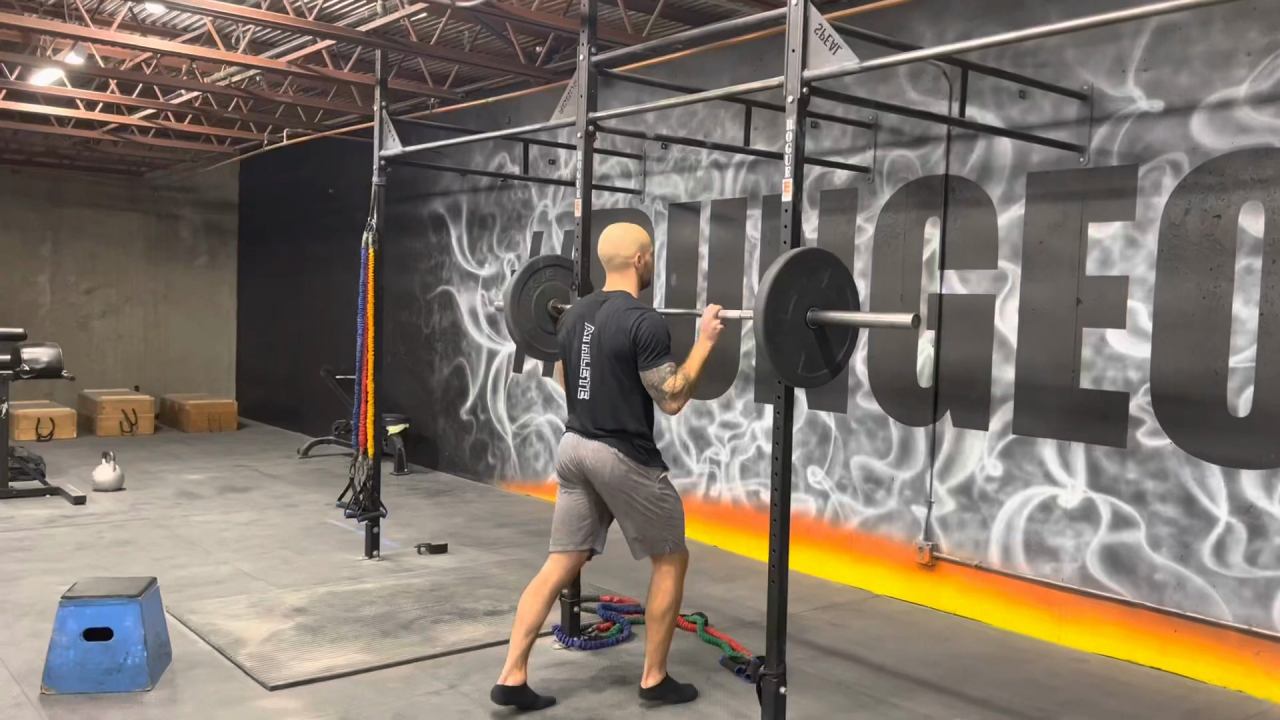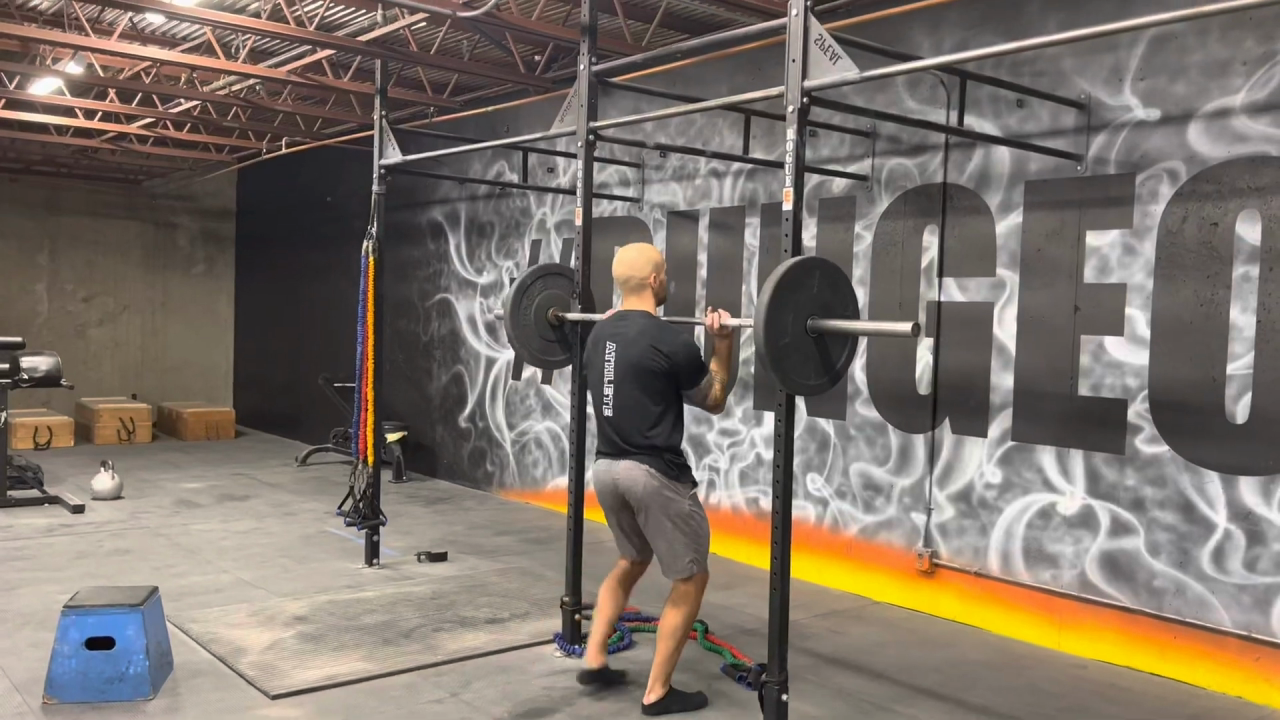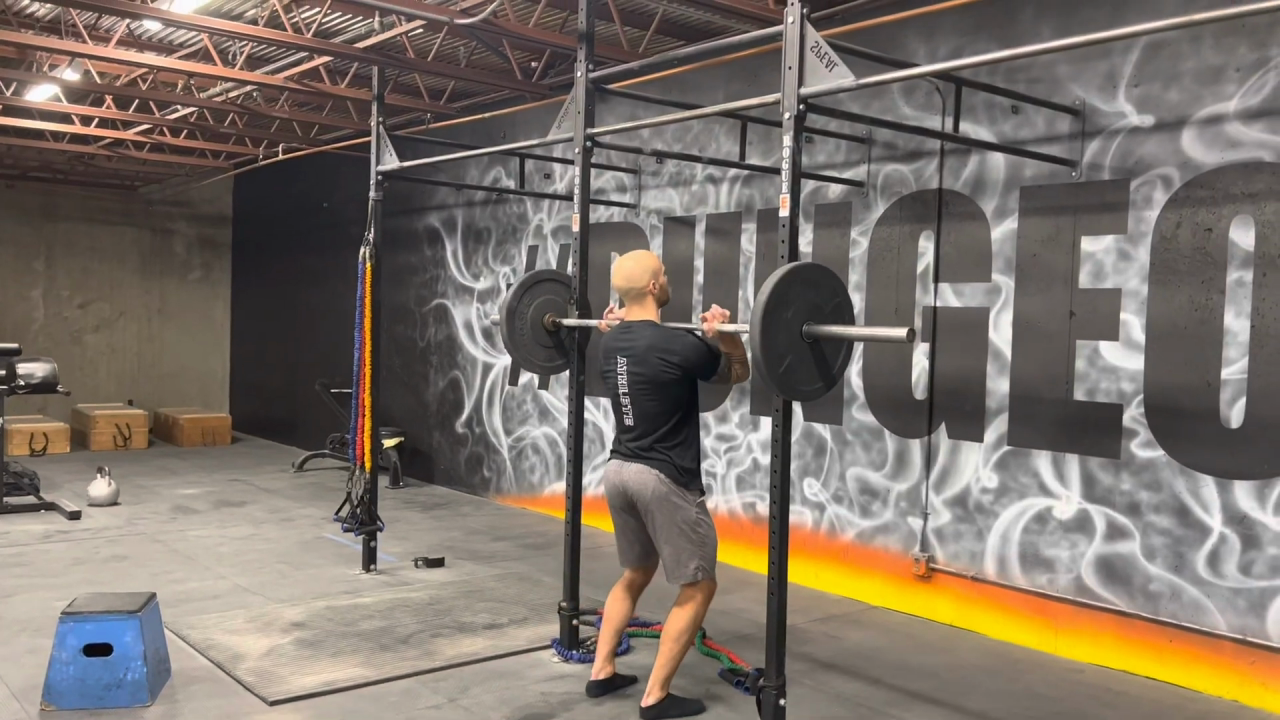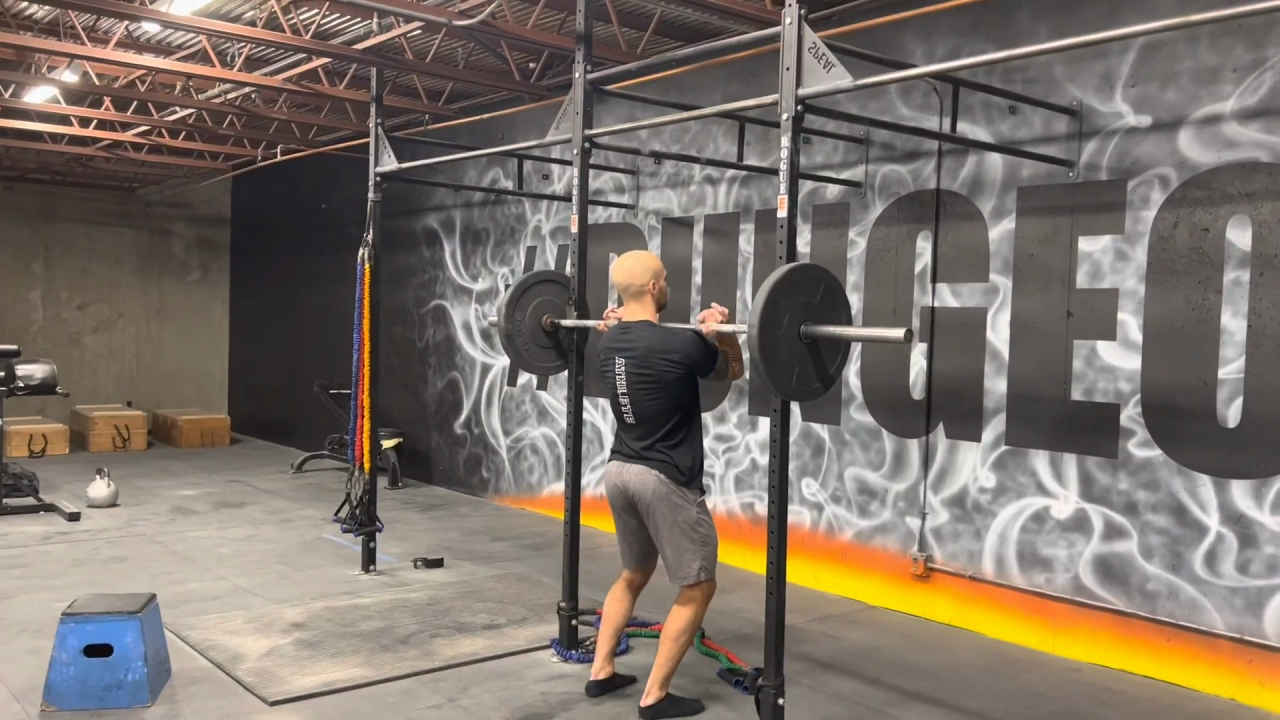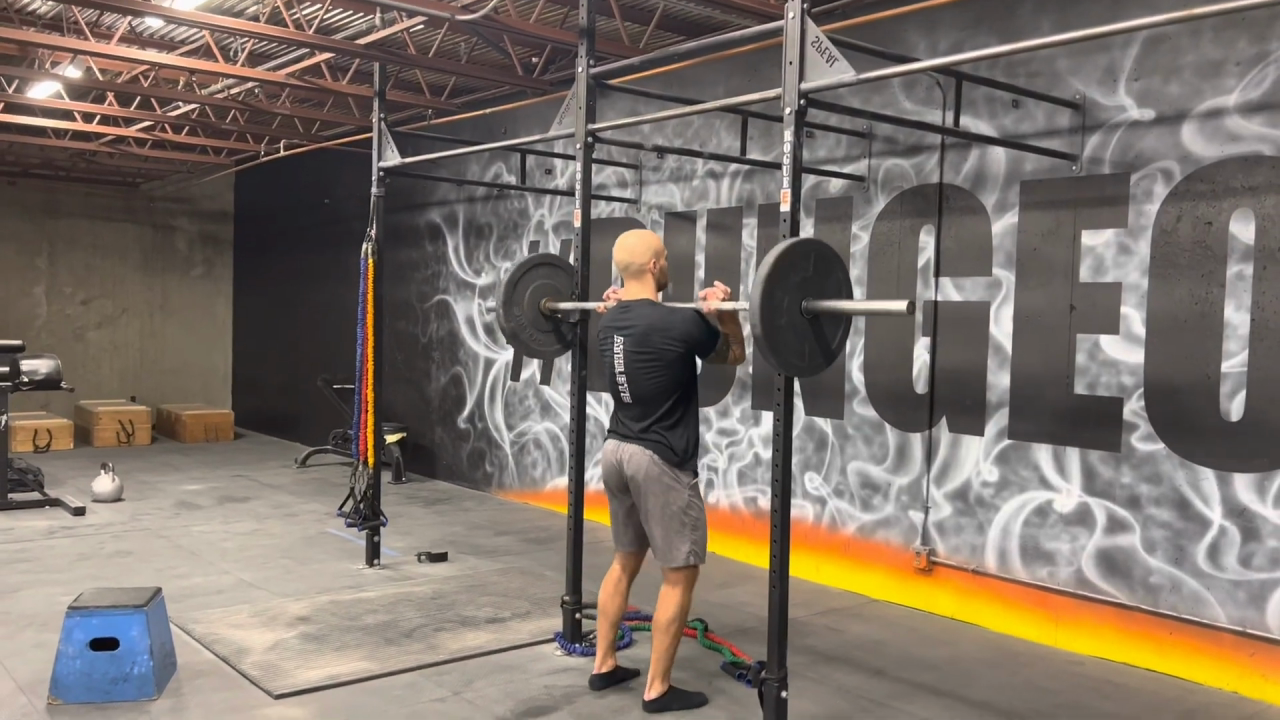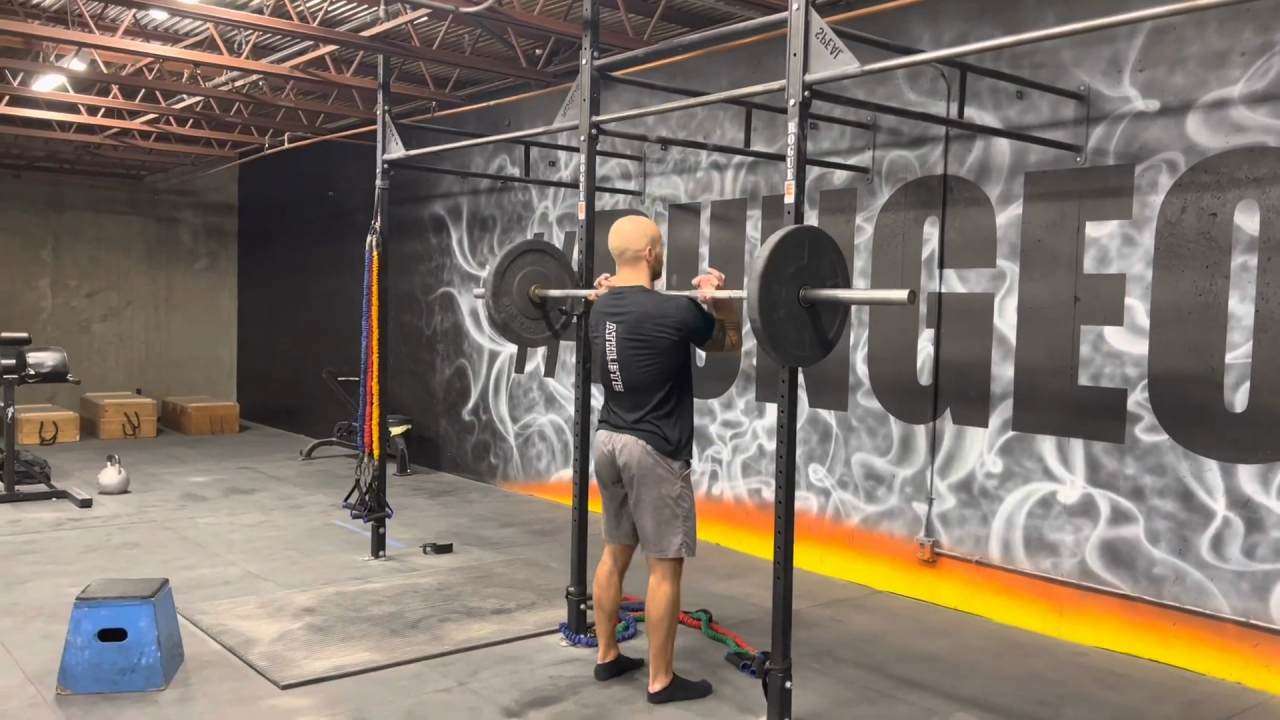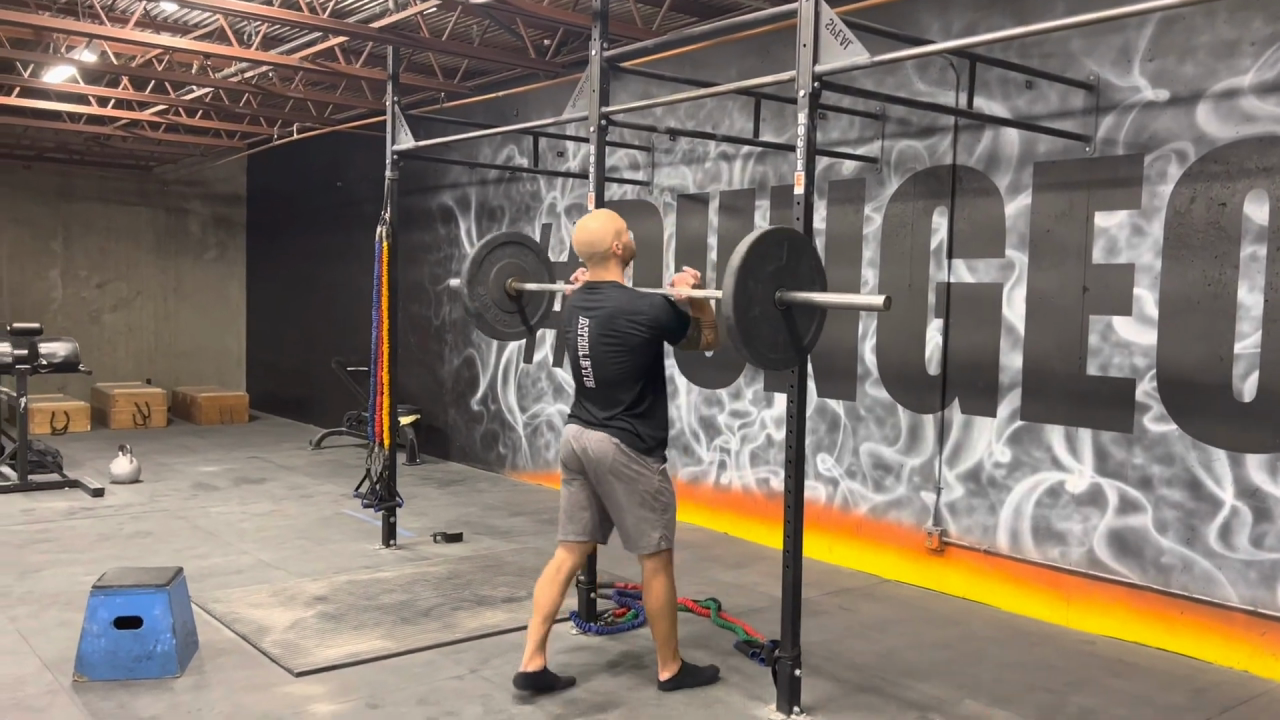
dt=0.4s
person 1, frame 1
left shoulder: (574, 313)
right shoulder: (644, 322)
right elbow: (672, 399)
right wrist: (705, 341)
left hip: (574, 448)
right hip: (624, 457)
left knee: (560, 565)
right knee: (671, 560)
left ankle: (512, 677)
right ankle: (654, 678)
person 1, frame 2
left shoulder: (598, 332)
right shoulder: (670, 341)
right elbow: (714, 402)
right wrist: (722, 346)
left hip: (606, 468)
right hip: (654, 474)
left knee: (633, 562)
right knee: (690, 580)
left ankle: (594, 658)
person 1, frame 3
left shoulder: (610, 342)
right shoulder: (679, 346)
right elbow: (738, 373)
right wrist: (723, 336)
left hip: (618, 471)
right hip: (664, 480)
left knee: (636, 573)
right knee: (697, 586)
left ankle: (602, 672)
person 1, frame 4
left shoulder: (610, 342)
right shoulder: (679, 344)
right elbow: (734, 370)
right wrist: (720, 332)
left hip: (619, 471)
right hip: (665, 480)
left knee: (634, 574)
right knee: (697, 588)
left ankle: (601, 671)
person 1, frame 5
left shoulder: (610, 321)
right shoulder: (679, 323)
right elbow: (735, 355)
right wrist: (722, 313)
left hip: (616, 451)
right hip: (660, 461)
left knee: (625, 561)
right knee: (680, 573)
left ankle: (603, 666)
right ankle: (657, 689)
person 1, frame 6
left shoulder: (600, 308)
right shoulder: (673, 310)
right elbow: (730, 342)
right wrist: (718, 299)
left hip: (607, 440)
right hip: (653, 450)
left knee: (615, 553)
right knee: (665, 566)
left ankle: (607, 656)
right ankle: (661, 680)
person 1, frame 7
left shoulder: (575, 303)
right shoulder: (648, 309)
right elbow: (708, 340)
right wrist: (696, 298)
left hip: (578, 437)
right hip: (628, 448)
left knee: (570, 552)
right knee: (656, 559)
left ankle: (533, 662)
right ankle: (670, 668)
